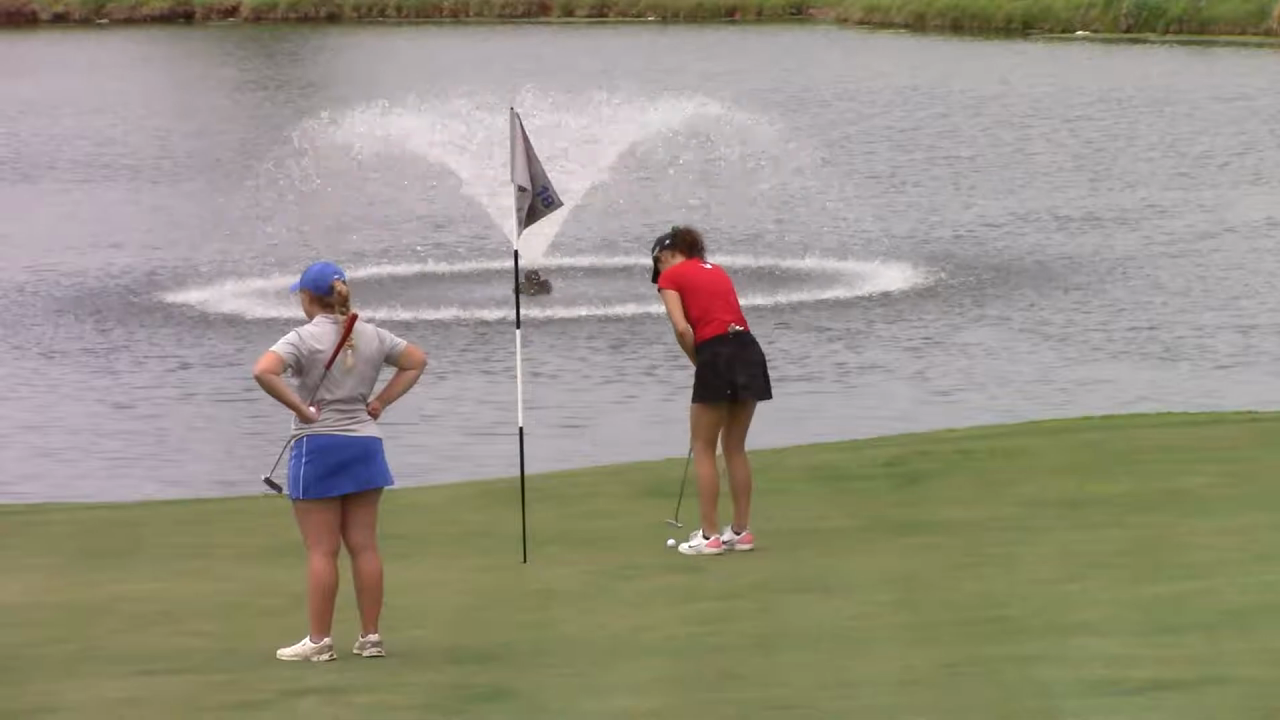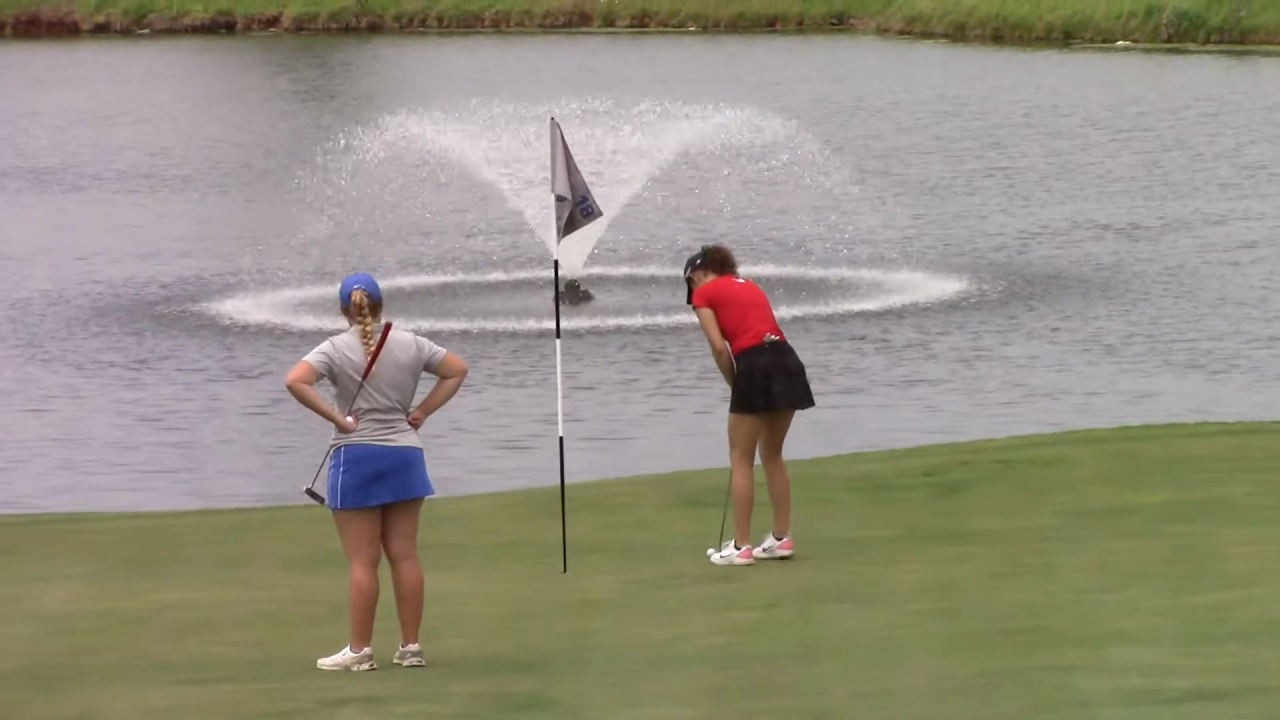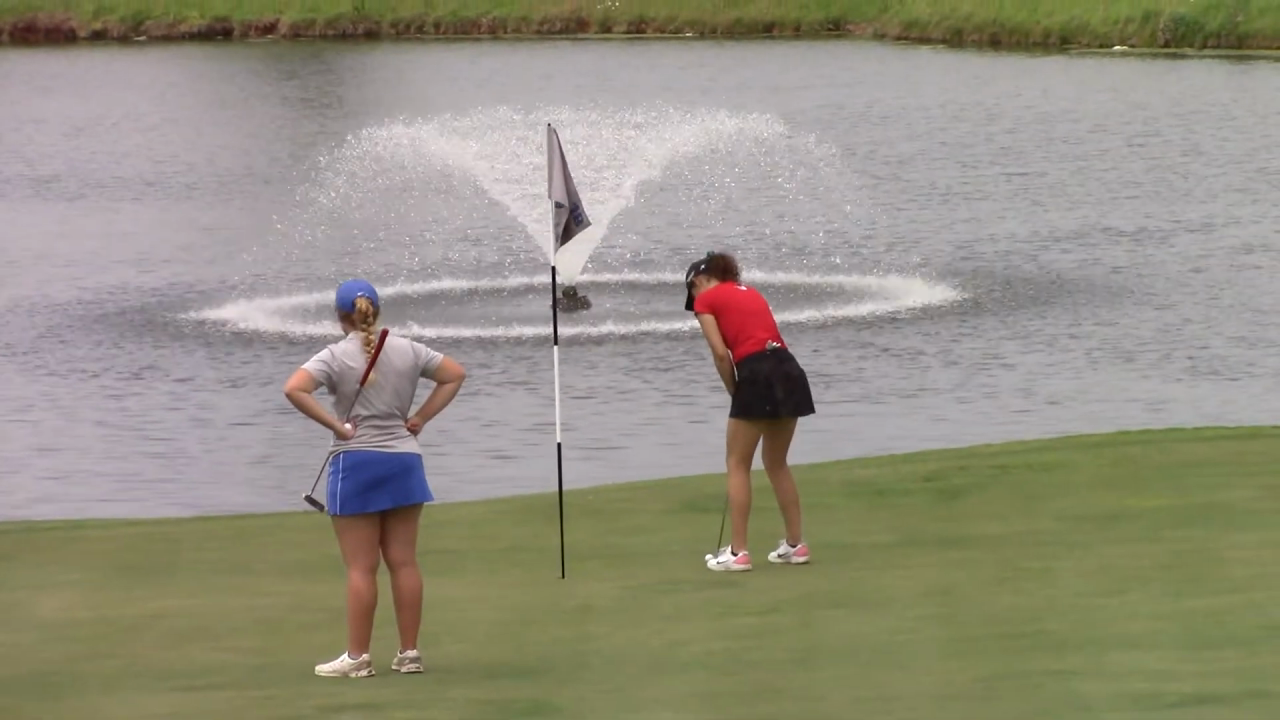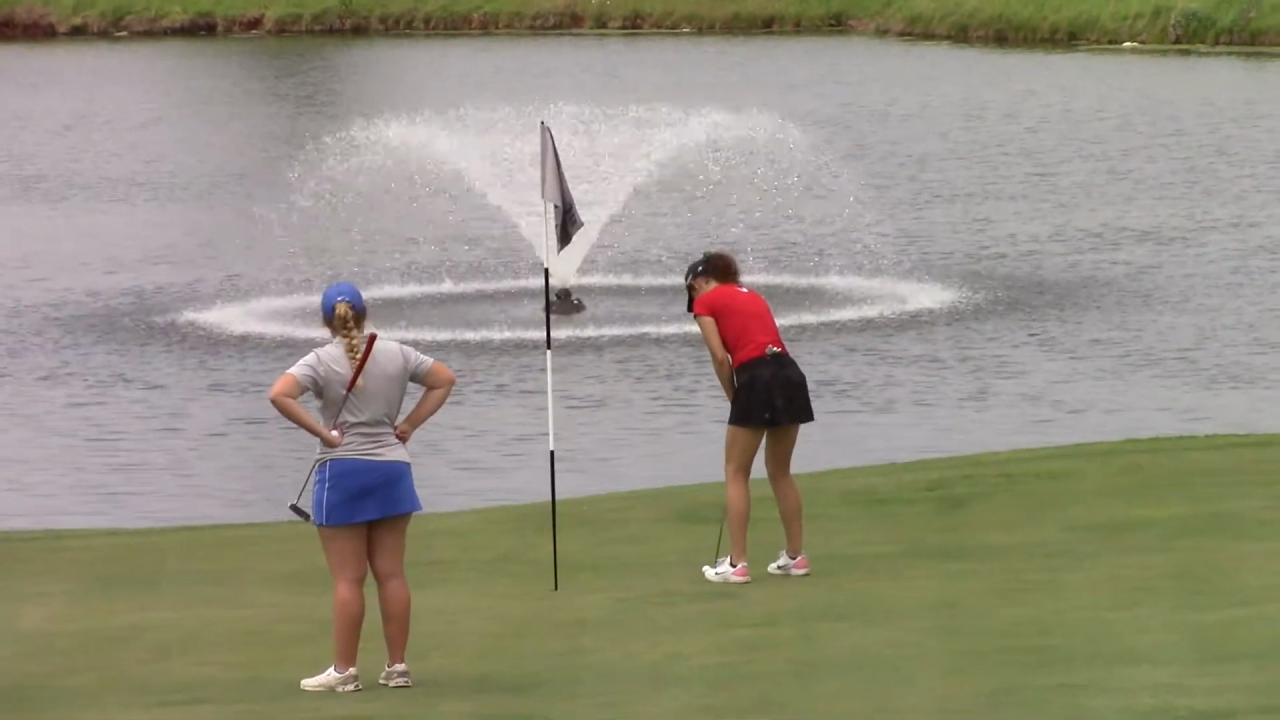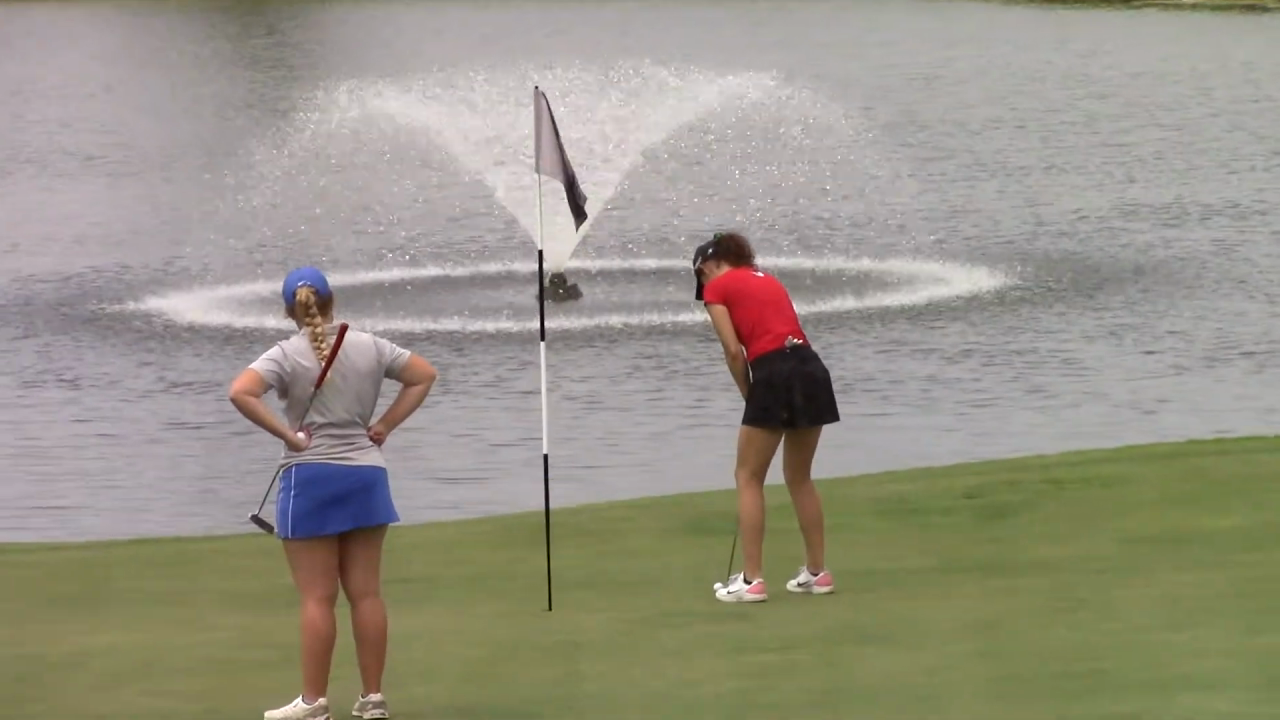
dt=1s
person 1, frame 1
left shoulder: (303, 338)
right shoulder: (372, 335)
left elbow: (263, 372)
right elbow: (417, 361)
left wrist: (300, 409)
right wrist: (381, 402)
left hip: (319, 448)
right hip: (365, 447)
left knee: (322, 551)
right knee: (363, 546)
left ankle: (319, 641)
right ankle: (370, 636)
person 1, frame 2
left shoulder: (336, 348)
right shoulder: (411, 344)
left elbow: (295, 381)
right elbow: (459, 369)
left wrist: (336, 419)
right wrist: (423, 411)
left hip: (357, 458)
right hip: (405, 456)
left knee: (362, 562)
right knee: (405, 556)
left ankle: (360, 650)
right ankle: (411, 646)
person 1, frame 3
left shoulder: (335, 356)
right shoulder: (407, 350)
left elbow: (293, 389)
right elbow: (456, 374)
left wrist: (336, 426)
right wrist: (422, 418)
left hip: (356, 464)
right hip: (404, 462)
left knee: (361, 568)
right knee: (404, 562)
left ankle: (358, 656)
right ankle: (409, 652)
person 1, frame 4
left shoulder: (322, 360)
right shoulder: (397, 354)
left elbow: (279, 395)
right elbow: (445, 380)
left wrist: (323, 434)
right wrist: (410, 425)
left hip: (343, 473)
right hip: (392, 470)
left knee: (348, 579)
right knee: (391, 574)
left ankle: (344, 670)
right ankle: (397, 666)
person 1, frame 5
left shoulder: (285, 355)
right shoulder: (370, 346)
left elbow: (240, 393)
right elbow: (425, 375)
left wrist: (287, 435)
right wrist: (386, 425)
left hip: (310, 480)
right hip: (366, 477)
left knee: (316, 599)
right knee: (366, 593)
person 2, frame 1
left shoulder: (670, 276)
right shoulder: (717, 271)
left elbow: (682, 329)
left wrist: (699, 363)
right wrist: (705, 360)
left hip: (717, 357)
right hip: (749, 352)
left knee: (703, 449)
right knee: (735, 448)
left ankle: (710, 535)
right ankle: (740, 531)
person 2, frame 2
left shoulder: (703, 293)
right shoulder: (749, 285)
left elbow: (719, 348)
left wrist: (734, 385)
right wrist: (740, 383)
left hip: (755, 367)
right hip: (787, 362)
left knee: (741, 460)
right knee: (772, 456)
left ankle: (741, 546)
right ankle: (781, 537)
person 2, frame 3
left shoulder: (705, 299)
right shoulder: (750, 292)
left elbow: (721, 354)
left wrist: (734, 392)
right wrist: (741, 391)
left hip: (757, 375)
right hip: (789, 370)
left knee: (737, 465)
right knee: (776, 463)
left ankle: (738, 552)
right ankle: (795, 544)
person 2, frame 4
left shoulder: (705, 301)
right shoulder: (751, 295)
left elbow: (721, 358)
left wrist: (733, 398)
right wrist: (740, 397)
left hip: (757, 381)
right hip: (789, 375)
left knee: (736, 473)
right knee: (780, 472)
left ankle: (736, 563)
right ankle: (795, 556)
person 2, frame 5
left shoulder: (716, 287)
right shoulder: (768, 279)
left elbow: (734, 351)
left wrist: (748, 395)
right wrist: (755, 394)
left hip: (775, 377)
right hip: (811, 370)
left knee: (748, 478)
right knee: (799, 477)
left ankle: (752, 580)
right ankle: (817, 572)
